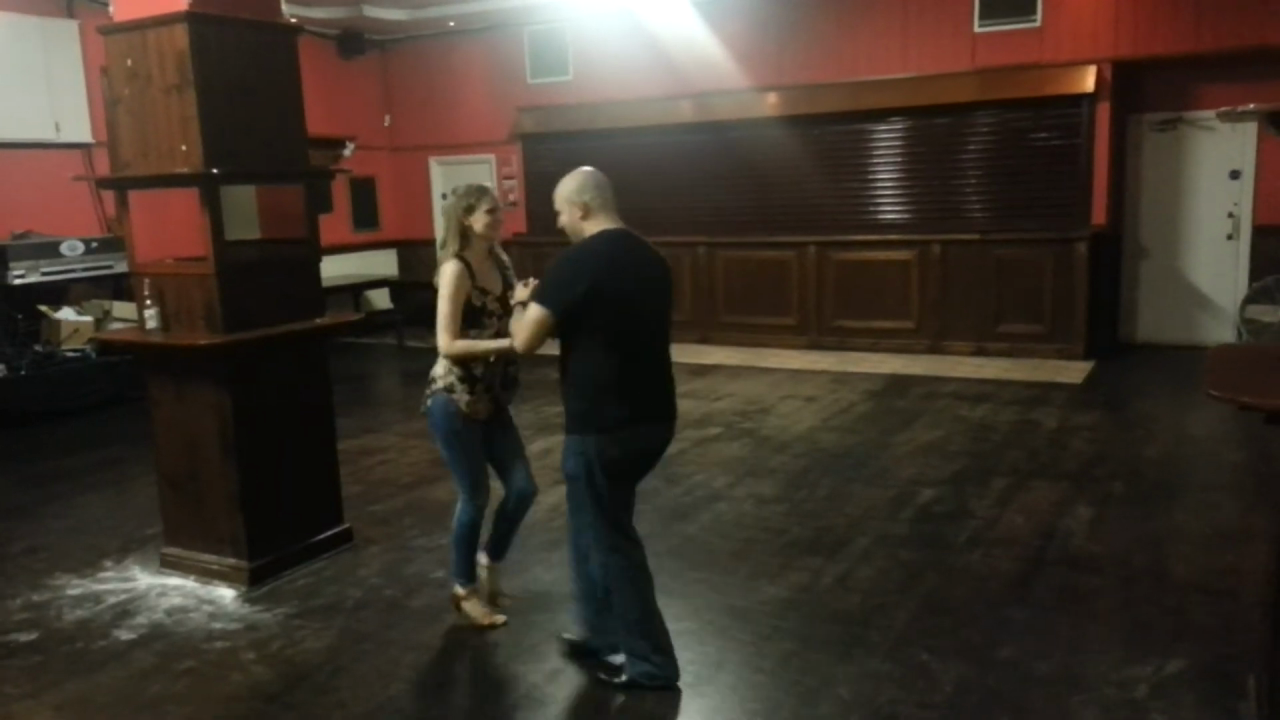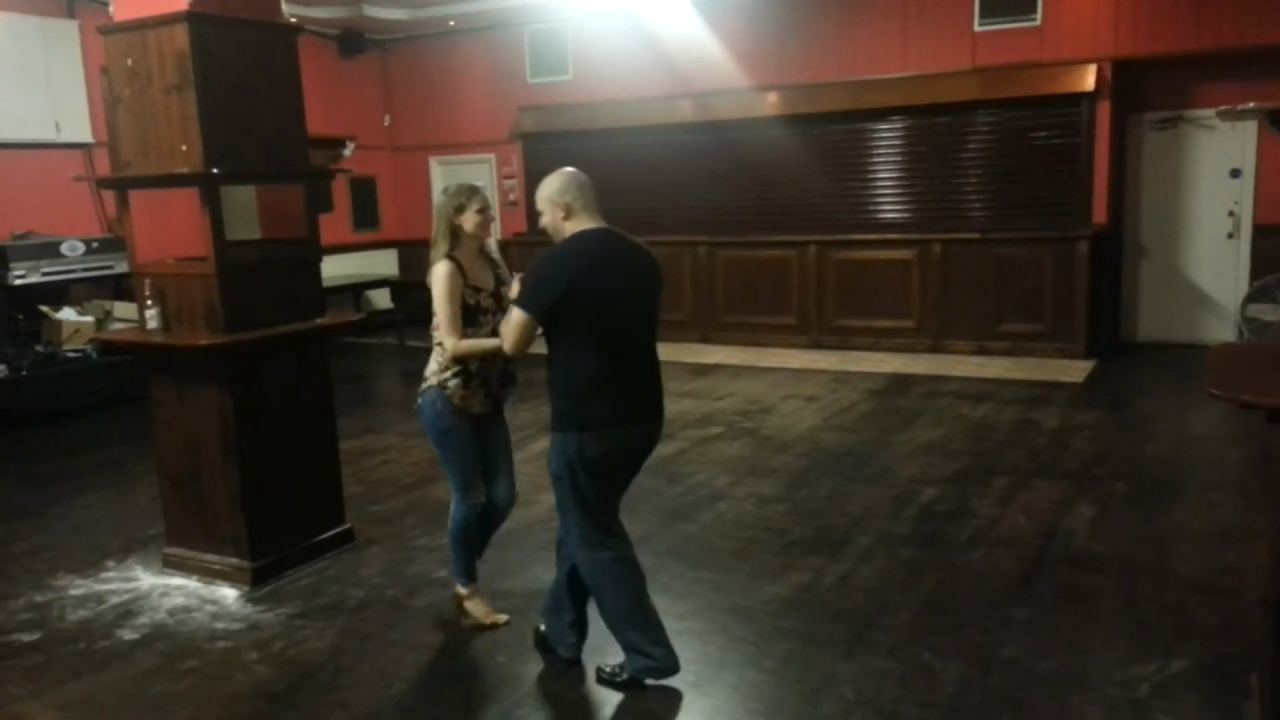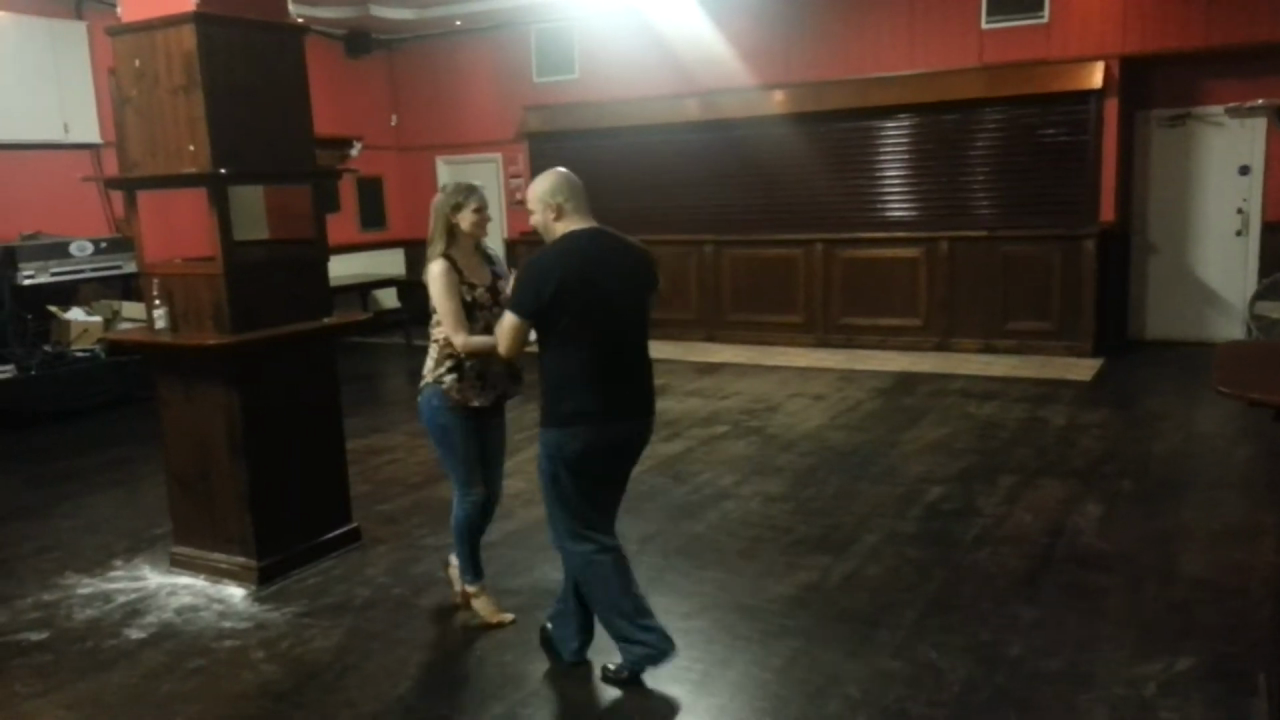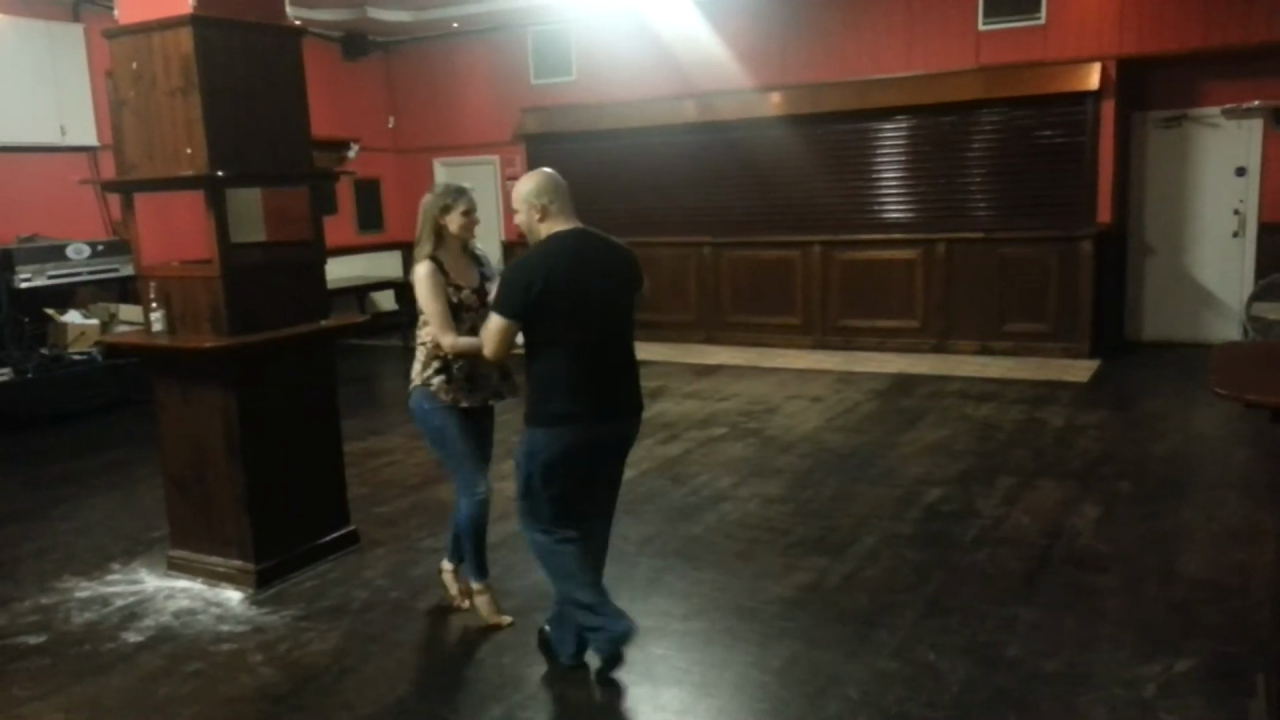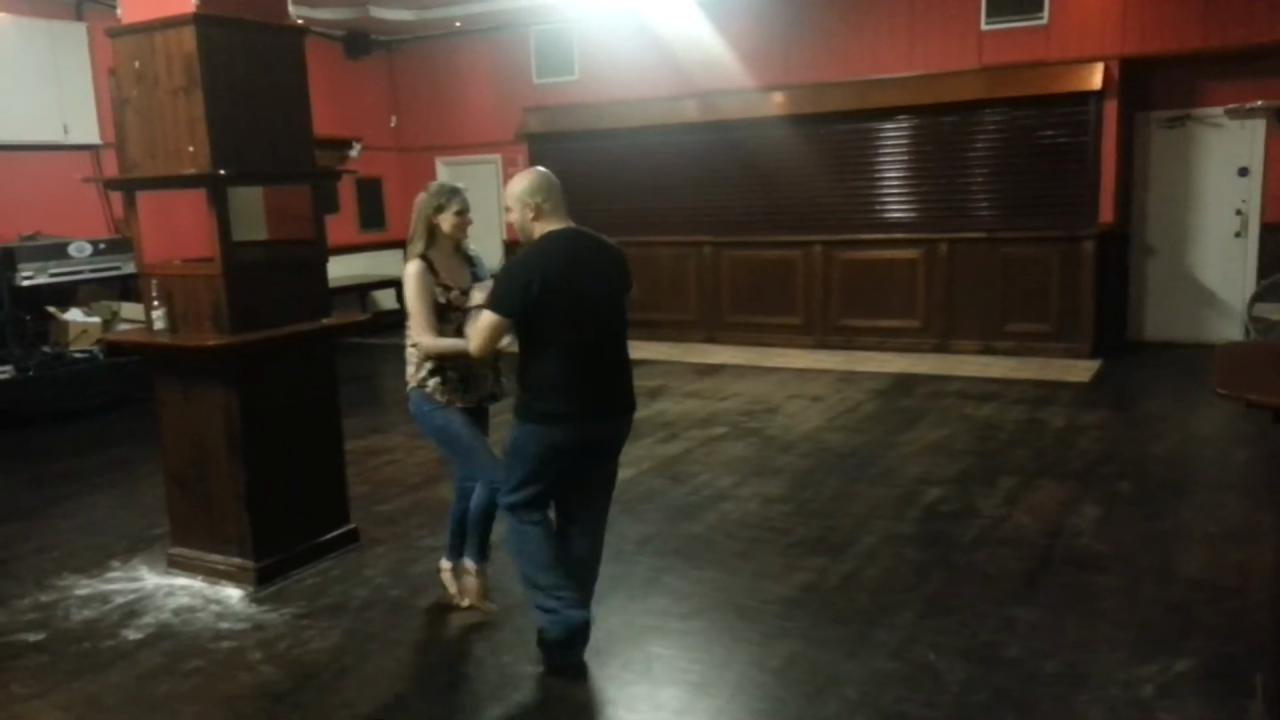
dt=0.1s
person 1, frame 1
left shoulder: (575, 264)
right shoulder: (651, 260)
left elbow: (525, 340)
left wrist: (524, 306)
right wrist: (558, 310)
left hip: (602, 426)
right hip: (655, 418)
left knee: (607, 541)
right knee: (600, 525)
left ankle: (648, 660)
right ankle: (599, 632)
person 1, frame 2
left shoulder: (557, 265)
right shoulder: (640, 258)
left elbow: (512, 343)
left wrist: (520, 302)
left hip: (586, 425)
right hip: (642, 416)
left knee: (595, 539)
right knee: (585, 524)
left ankle: (648, 654)
right ankle: (562, 632)
person 1, frame 3
left shoulder: (544, 266)
right shoulder: (635, 256)
left elbow: (507, 347)
left wrist: (517, 303)
left hip: (574, 421)
right hip: (634, 414)
left knee: (583, 535)
right knee: (591, 523)
left ankle: (642, 639)
right ankle: (566, 633)
person 1, frame 4
left shoulder: (530, 268)
right shoulder: (620, 257)
left elbow: (492, 349)
left wrist: (502, 307)
left hip: (560, 421)
right hip: (621, 415)
left knee: (547, 526)
right knee: (586, 526)
left ankle: (603, 625)
right ankle: (568, 637)
person 1, frame 5
left shoulder: (527, 266)
right shoulder: (609, 256)
left elbow: (480, 346)
left wrist: (480, 310)
left hip: (550, 419)
right hip: (611, 413)
left knee: (522, 509)
right knee: (584, 522)
left ankle: (563, 613)
right ankle: (568, 646)
person 2, frame 1
left shoulder: (500, 263)
right shoulder: (455, 270)
left elbow: (517, 318)
right elbow: (449, 347)
left wrist: (528, 304)
right wrist: (513, 341)
left hip: (492, 398)
right hip: (454, 401)
left knee: (523, 488)
right knee: (474, 497)
left ankle: (487, 563)
right ankle: (464, 590)
person 2, frame 2
left shoulder: (492, 261)
right shoulder: (447, 270)
left elbow: (511, 315)
right elbow: (453, 346)
left hip: (487, 396)
right hip: (447, 398)
left knee: (503, 493)
right knee: (469, 495)
left ankle: (467, 561)
right ankle: (465, 589)
person 2, frame 3
left shoulder: (489, 260)
right shoulder: (441, 269)
left elbow: (506, 315)
right elbow: (462, 341)
left hip: (487, 391)
right hip: (446, 394)
left knee: (489, 490)
right knee: (471, 491)
left ankle: (459, 560)
right ankle: (475, 586)
person 2, frame 4
left shoulder: (480, 261)
right shoulder: (428, 270)
right elbow: (450, 342)
left hip: (477, 392)
right hip: (436, 395)
left knee: (475, 489)
right knee: (475, 490)
left ankle: (452, 566)
right ankle: (478, 585)
person 2, frame 5
left shoulder: (472, 261)
right shoulder: (419, 270)
right elbow: (427, 341)
left hip: (473, 390)
right hip: (433, 394)
left knee: (471, 481)
right knee: (492, 476)
left ankle: (453, 566)
right ankle: (473, 565)
